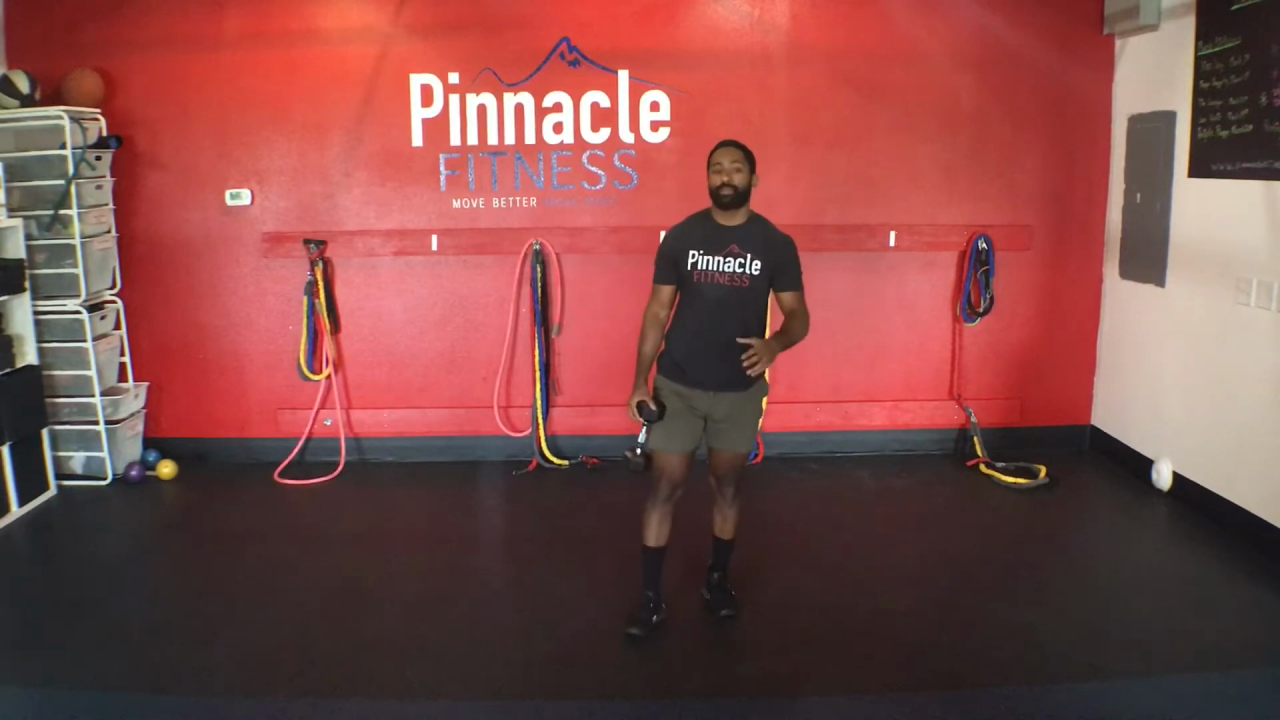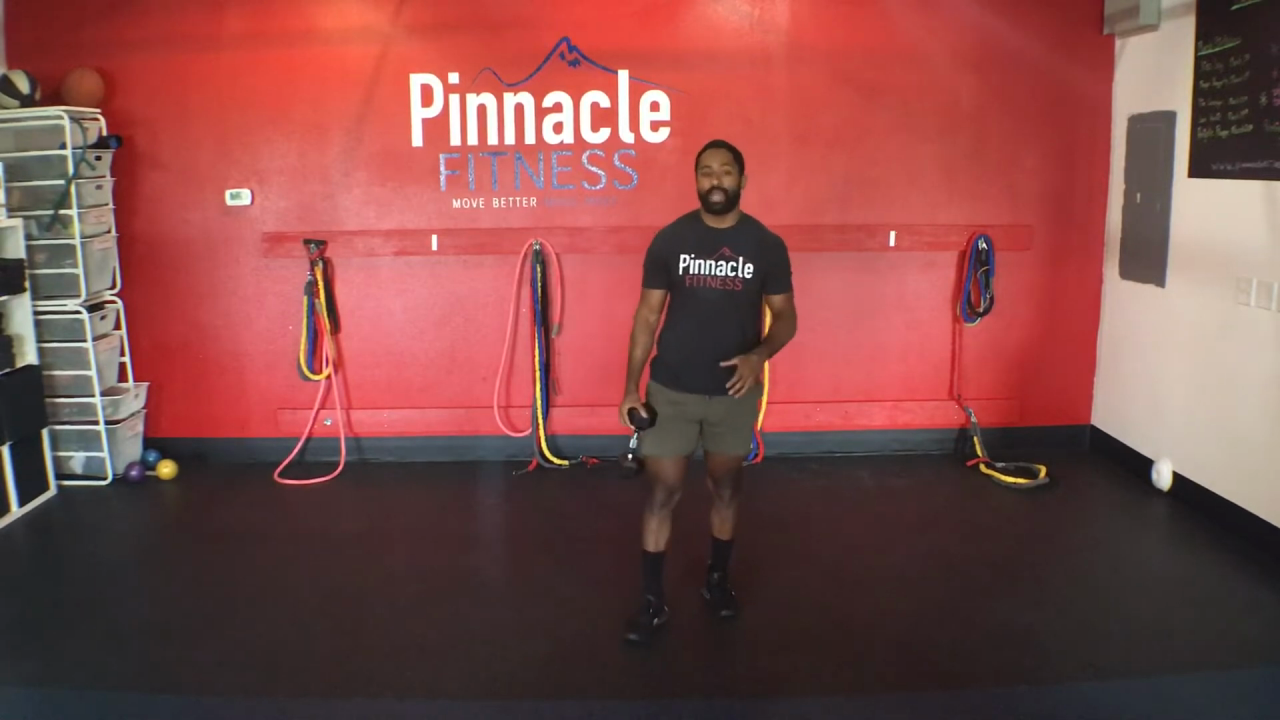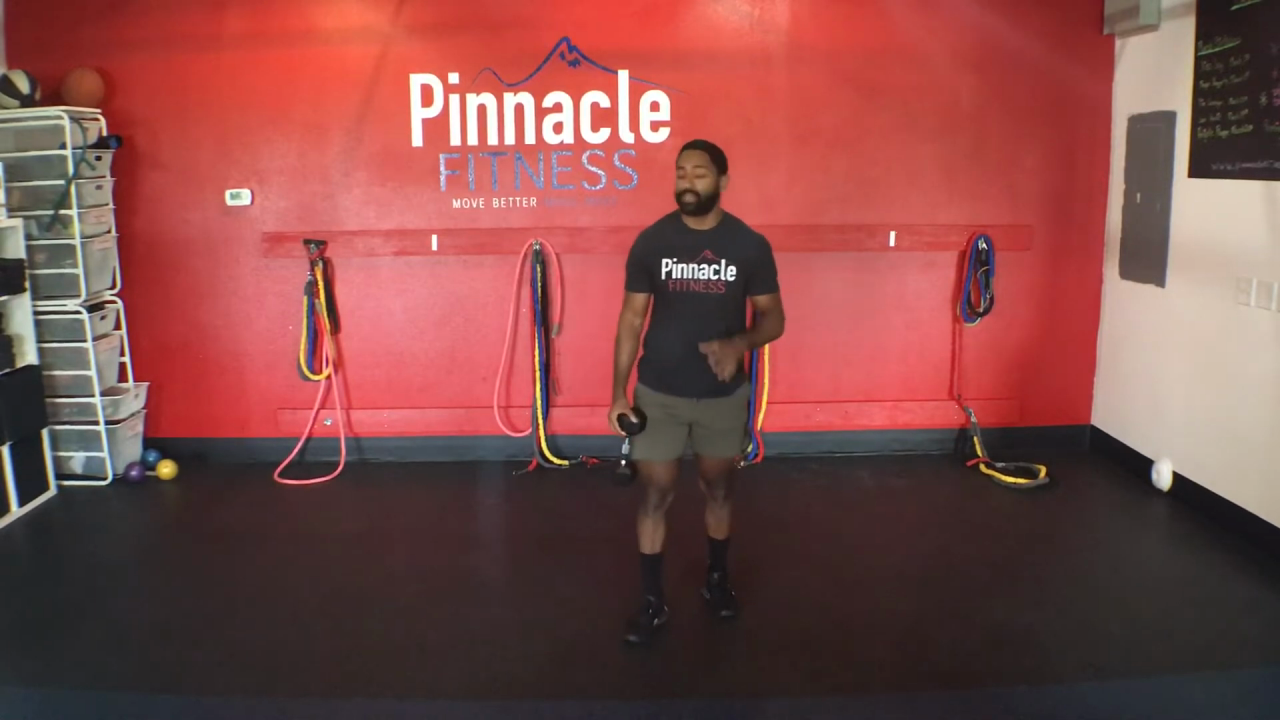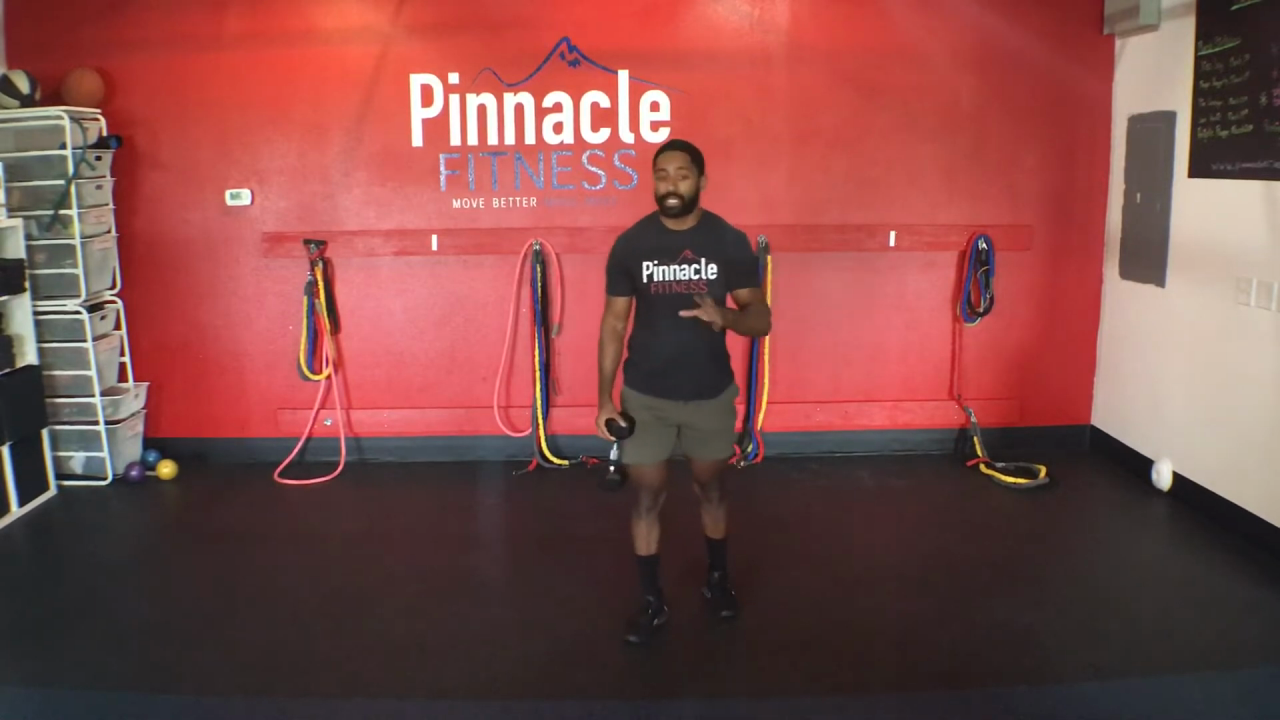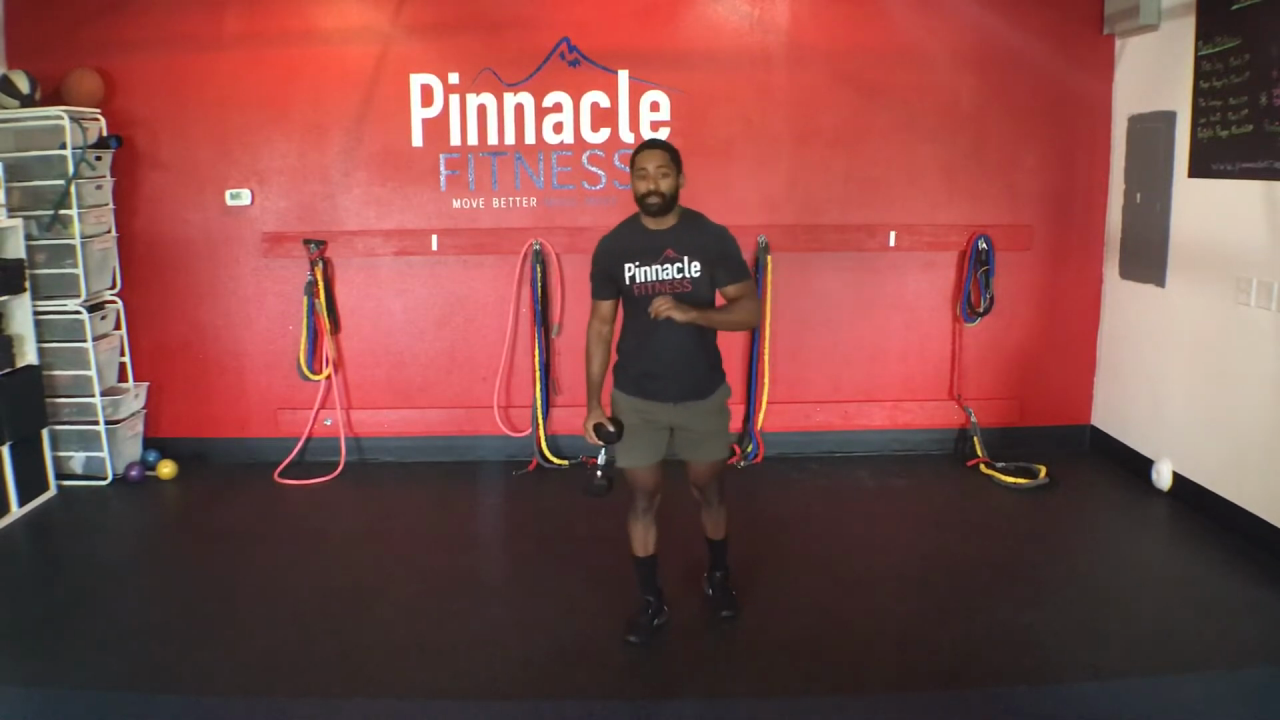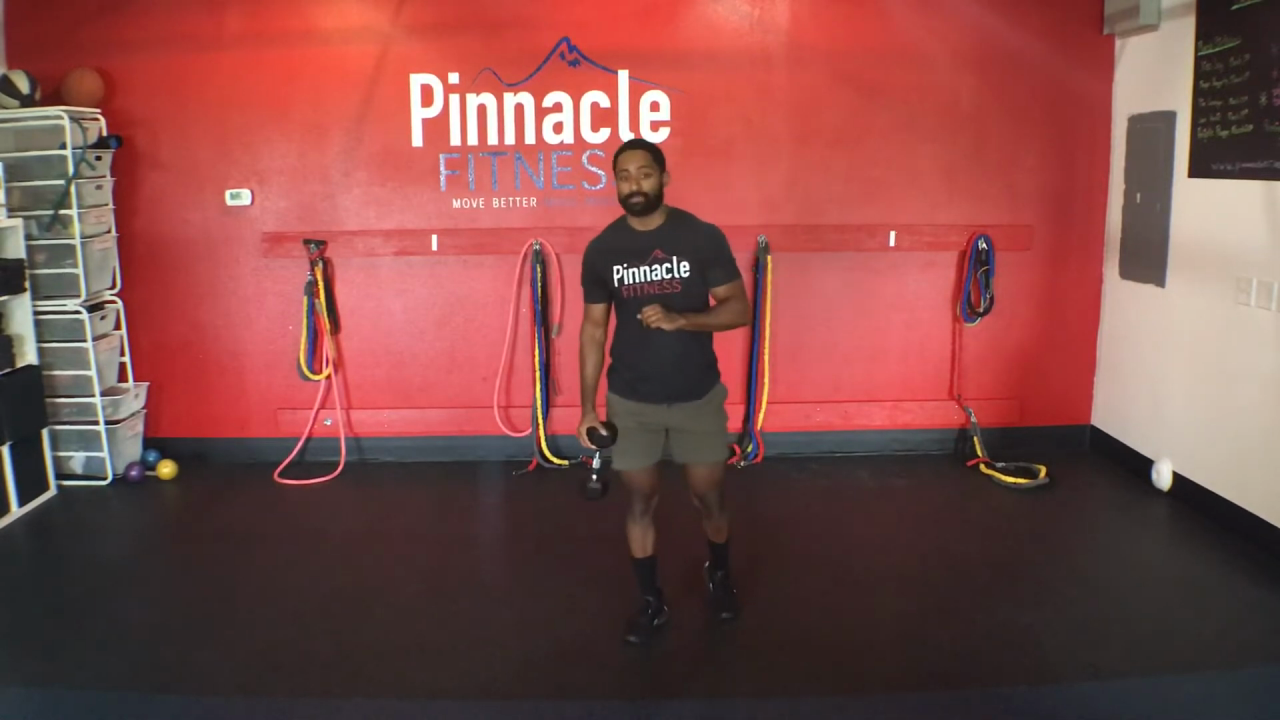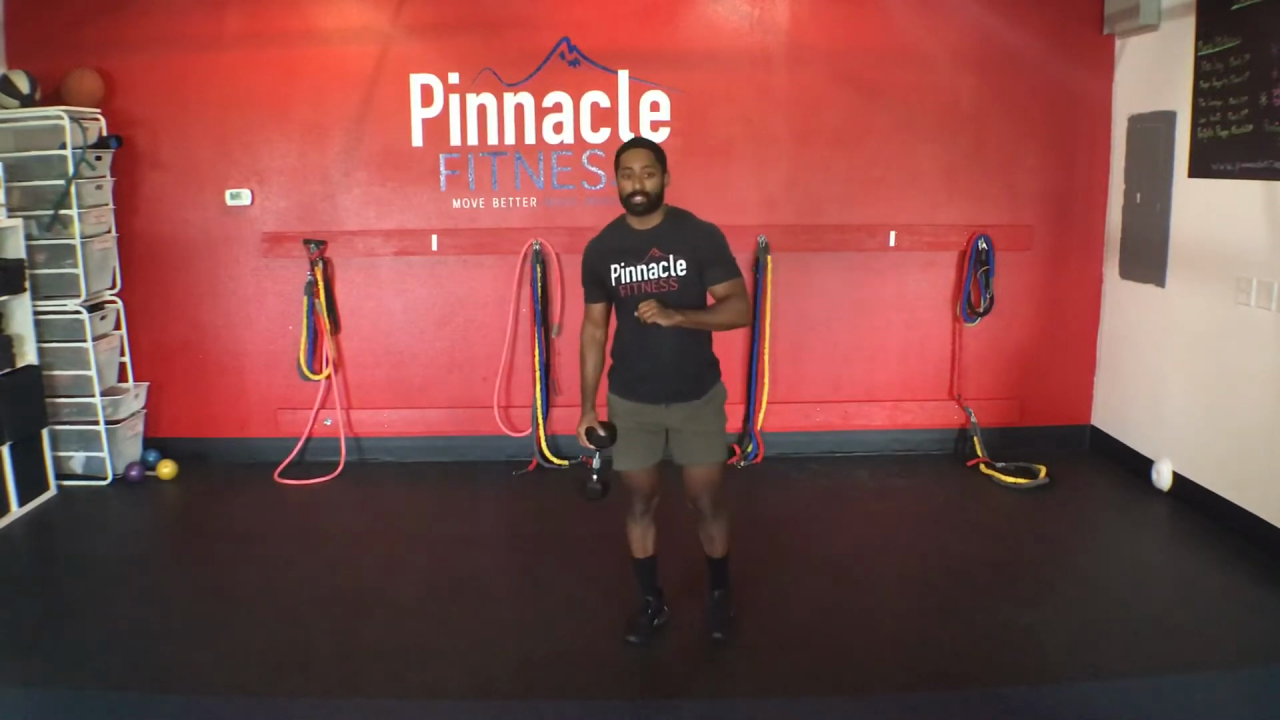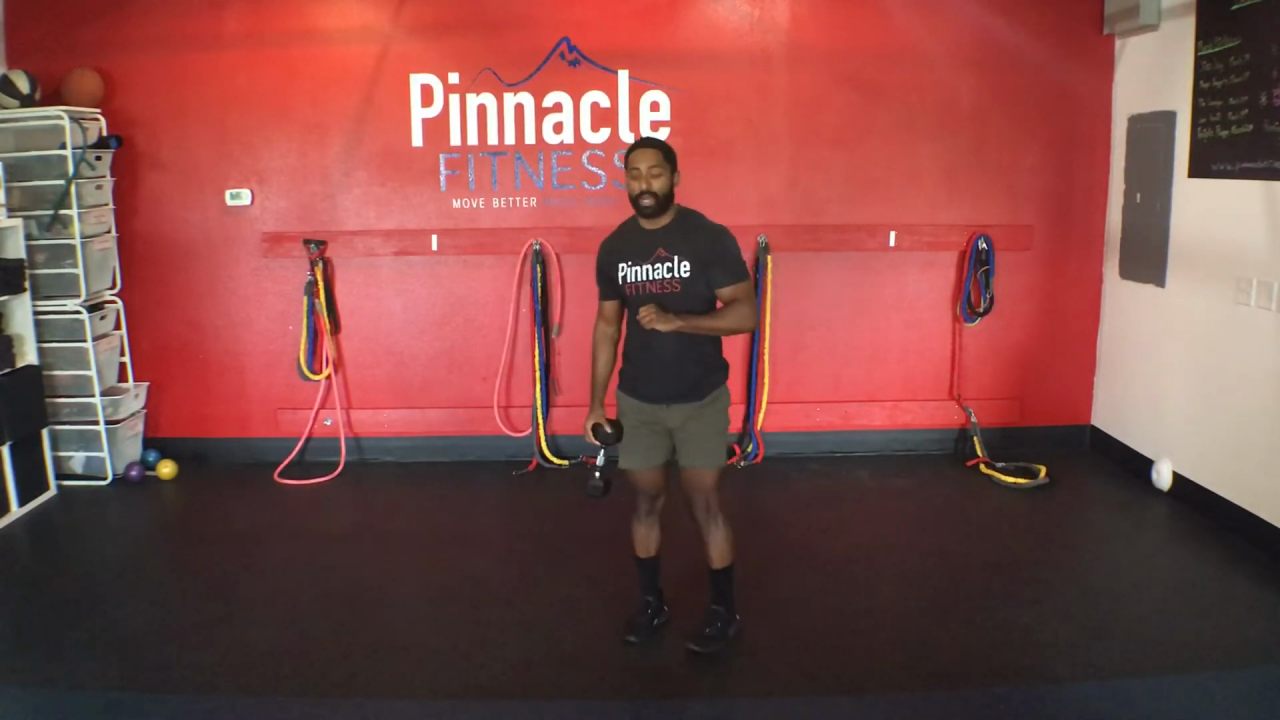
dt=0.2s
person 1, frame 1
left shoulder: (776, 243)
right shoulder: (680, 237)
left elbow: (798, 314)
right elbow: (658, 310)
left wrist: (774, 345)
right wrist: (641, 380)
left hip: (739, 389)
right hip: (677, 385)
left knee: (727, 485)
right knee: (665, 487)
left ankle: (717, 578)
right ankle: (651, 596)
person 1, frame 2
left shoulder: (767, 245)
right shoulder: (669, 240)
left elbow: (785, 317)
right elbow: (647, 315)
left wrist: (759, 356)
right wrist: (631, 387)
left hip: (733, 392)
right hip: (671, 390)
left knee: (725, 488)
right knee: (663, 492)
left ankle: (717, 578)
right ankle: (653, 600)
person 1, frame 3
left shoulder: (750, 245)
right shoulder: (650, 241)
left elbow: (773, 317)
right elbow: (631, 318)
left wrist: (740, 344)
right wrist: (619, 392)
left hip: (722, 391)
right hip: (658, 392)
left knee: (717, 489)
right knee: (655, 495)
left ankle: (717, 577)
right ankle: (653, 600)
person 1, frame 4
left shoulder: (730, 242)
right shoulder: (630, 244)
left elbow: (760, 317)
right elbow: (614, 322)
left wrist: (724, 316)
right wrist: (605, 397)
left hip: (711, 394)
right hip: (645, 395)
left knee: (710, 489)
right knee: (648, 497)
left ankle: (717, 576)
right ankle: (652, 600)
person 1, frame 5
left shoulder: (714, 239)
right shoulder: (613, 247)
left elbow: (750, 312)
right elbow: (600, 325)
left wrist: (690, 312)
right wrist: (593, 402)
left hip: (703, 394)
right hip: (636, 397)
left knee: (708, 490)
right knee: (643, 499)
left ankle: (718, 574)
right ankle: (651, 600)
person 1, frame 6
left shoulder: (703, 237)
right shoulder: (601, 250)
left elbow: (739, 309)
right elbow: (594, 328)
left wrist: (680, 320)
right wrist: (587, 406)
left hip: (698, 395)
right hip: (630, 399)
left knee: (708, 497)
right knee: (641, 501)
left ankle: (719, 572)
right ankle: (651, 601)
person 1, frame 7
left shoulder: (701, 236)
right shoulder: (601, 249)
left elbow: (740, 308)
right elbow: (594, 328)
left wrist: (675, 316)
right wrist: (588, 407)
left hip: (698, 396)
right hip: (631, 400)
left knee: (706, 502)
right knee: (641, 503)
left ankle: (719, 590)
right ankle: (652, 601)
person 1, frame 8
left shoulder: (710, 238)
right shoulder: (614, 247)
left elbow: (746, 314)
right elbow: (607, 325)
left wrist: (675, 320)
right wrist: (596, 402)
left hip: (700, 398)
right hip: (637, 399)
left knee: (704, 505)
right knee: (646, 501)
left ankle: (724, 609)
right ankle: (651, 602)
